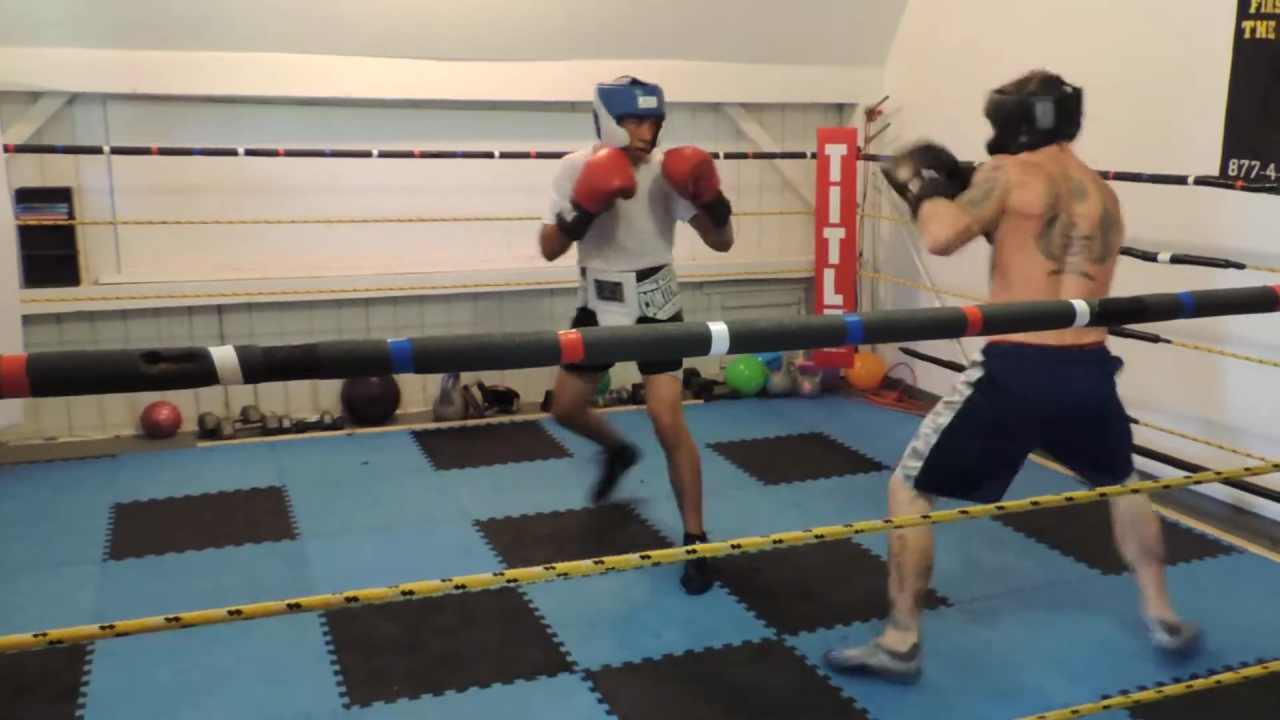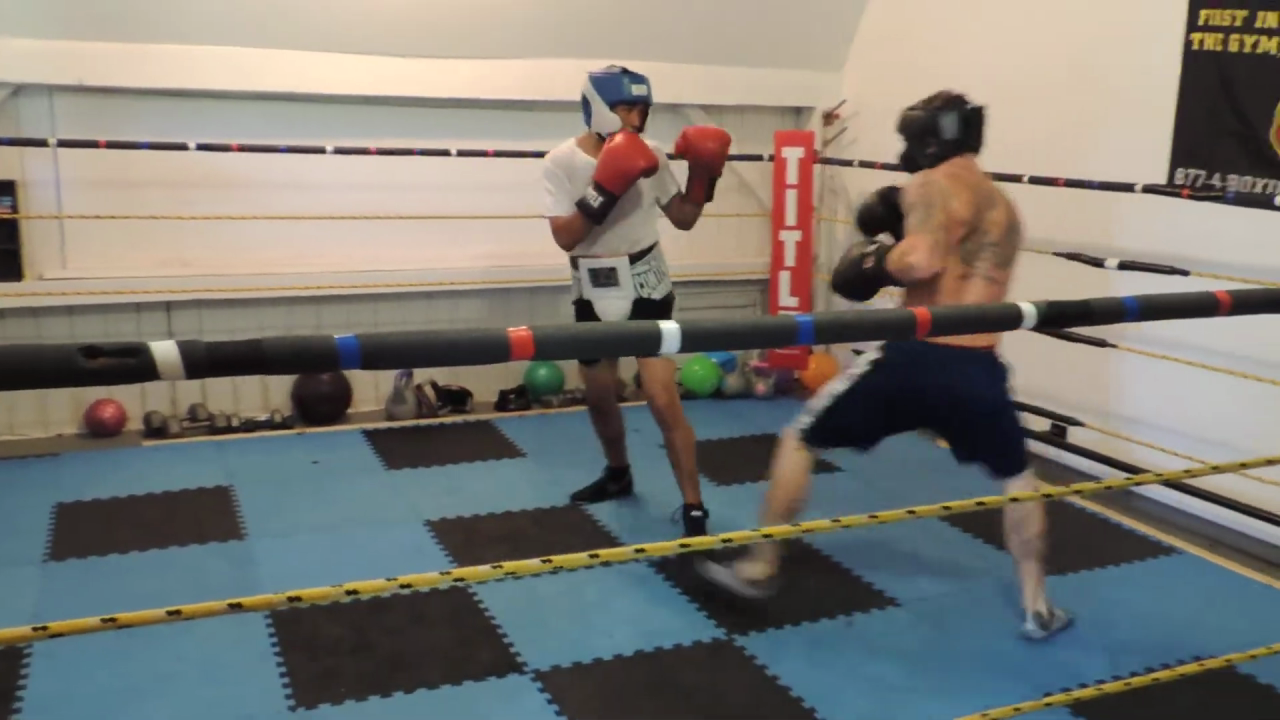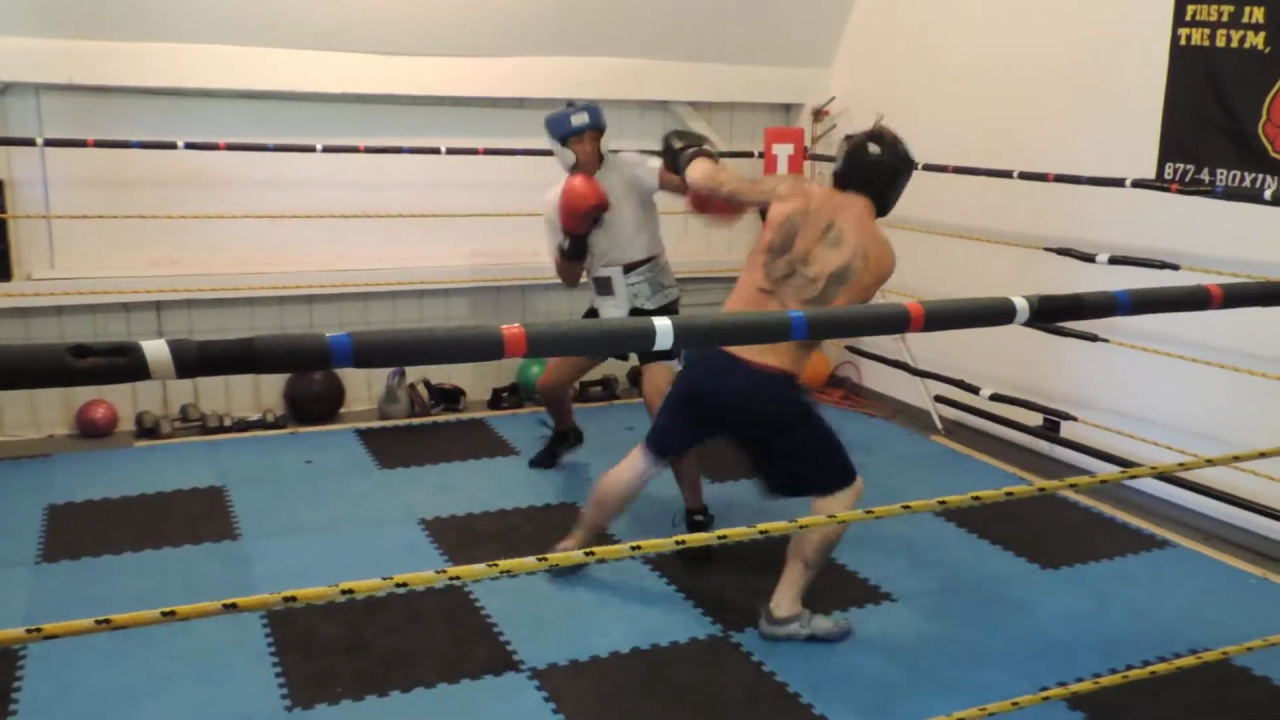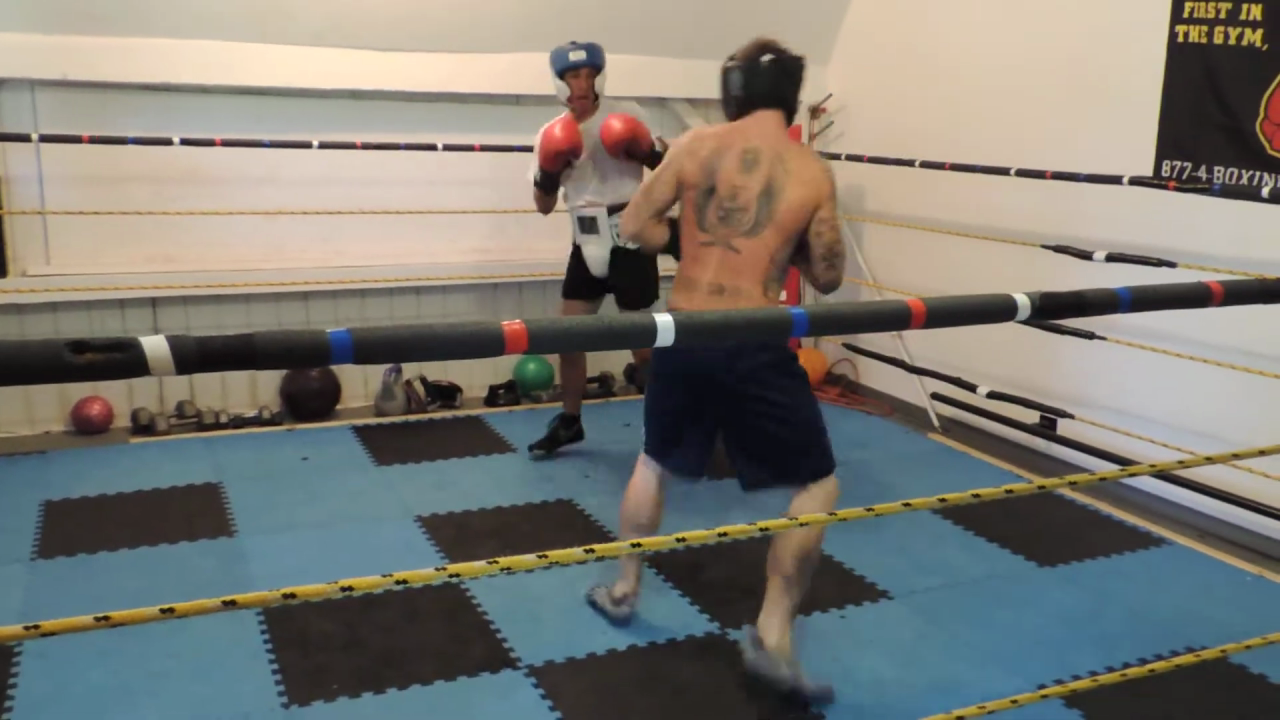
dt=0.4s
person 1, frame 1
left shoulder: (1007, 173)
right shoulder: (1105, 196)
left elbow: (944, 236)
left wrist: (919, 182)
left hip: (1015, 370)
right hip: (1088, 371)
left knee: (908, 490)
right knee: (1124, 490)
left ankle: (901, 641)
right ankle: (1164, 618)
person 1, frame 2
left shoulder: (933, 185)
right shoulder: (1006, 210)
left elbow: (922, 263)
left wrist: (875, 260)
left hip: (910, 360)
right hip: (977, 368)
left knee: (796, 442)
right knee: (1015, 479)
left ankle: (759, 569)
right ankle: (1038, 607)
person 1, frame 3
left shoulder: (796, 197)
right shoulder: (880, 256)
left elbow: (706, 178)
left wrist: (689, 152)
left hip: (709, 364)
right hip: (770, 389)
left knee: (645, 458)
right knee: (843, 489)
left ankle: (573, 546)
right ankle: (785, 609)
person 1, frame 4
left shoulder: (693, 146)
right shoulder: (813, 172)
left elbow: (634, 228)
right elbow: (826, 279)
left hip: (685, 339)
right hip: (754, 348)
left knee: (654, 466)
right knee: (817, 488)
left ankle: (621, 589)
right ankle: (771, 640)
person 2, frame 1
left shoulder: (669, 174)
right shoulder: (574, 170)
left elbow: (721, 242)
right elbow: (549, 248)
left wrist: (710, 198)
right wrist: (583, 206)
left hip: (654, 306)
right hip: (597, 304)
left knee: (667, 423)
right knee: (566, 408)
left ankle: (694, 541)
right ankle: (617, 450)
person 2, frame 2
left shoulder: (648, 157)
right shoulder: (561, 163)
left elbow: (683, 218)
right elbow: (565, 236)
left wrist: (703, 173)
right wrist: (605, 187)
left hip: (646, 288)
right hip: (592, 293)
left knee: (663, 401)
right knee: (599, 395)
left ankle: (693, 509)
right ankle: (617, 474)
person 2, frame 3
left shoulder: (631, 169)
right shoulder: (562, 199)
left elbow: (683, 185)
right elbow: (569, 276)
right wrist: (572, 236)
left hip: (652, 301)
right hip: (605, 305)
left knee: (663, 407)
right knee: (549, 385)
left ankle: (696, 509)
right ankle: (566, 433)
person 2, frame 4
left shoulder: (627, 120)
right shoulder: (552, 134)
right elbow: (544, 206)
left wrist: (648, 154)
right wrist: (548, 172)
left hip: (631, 241)
right hip: (587, 244)
left knee: (644, 345)
right ankle: (570, 423)
